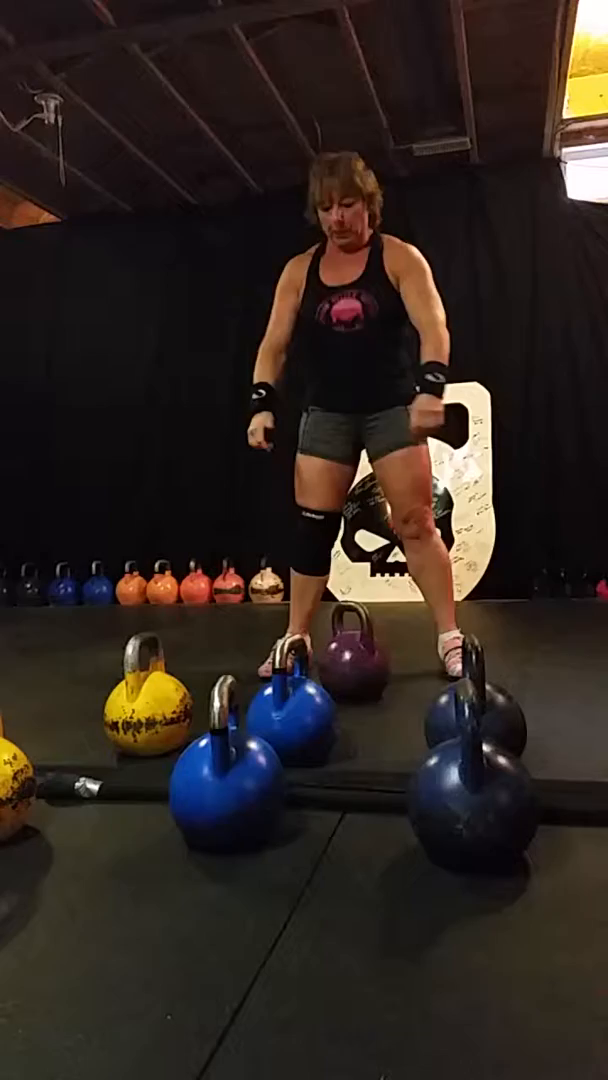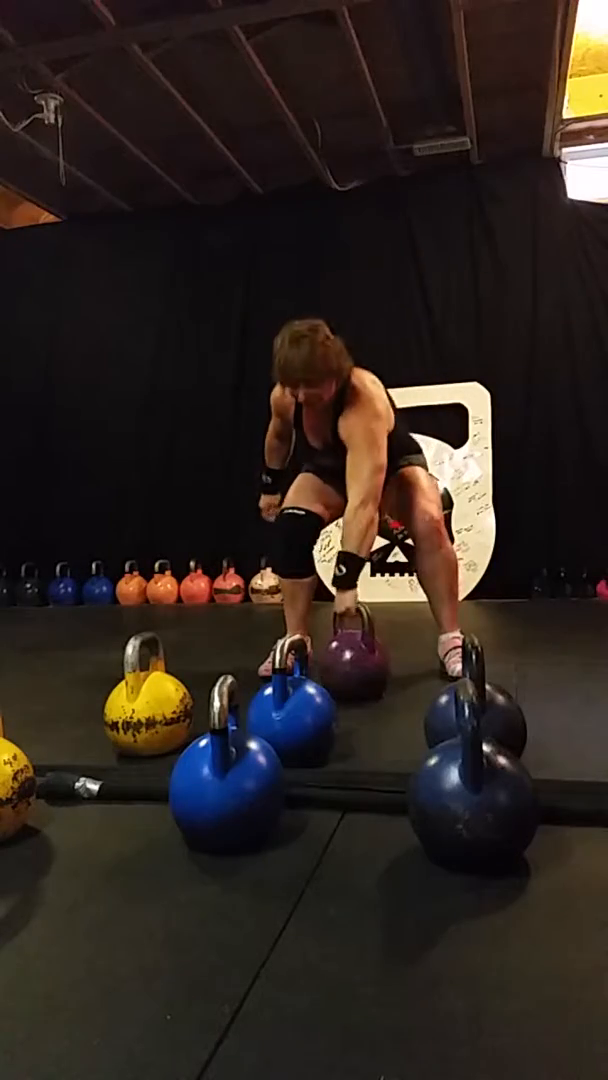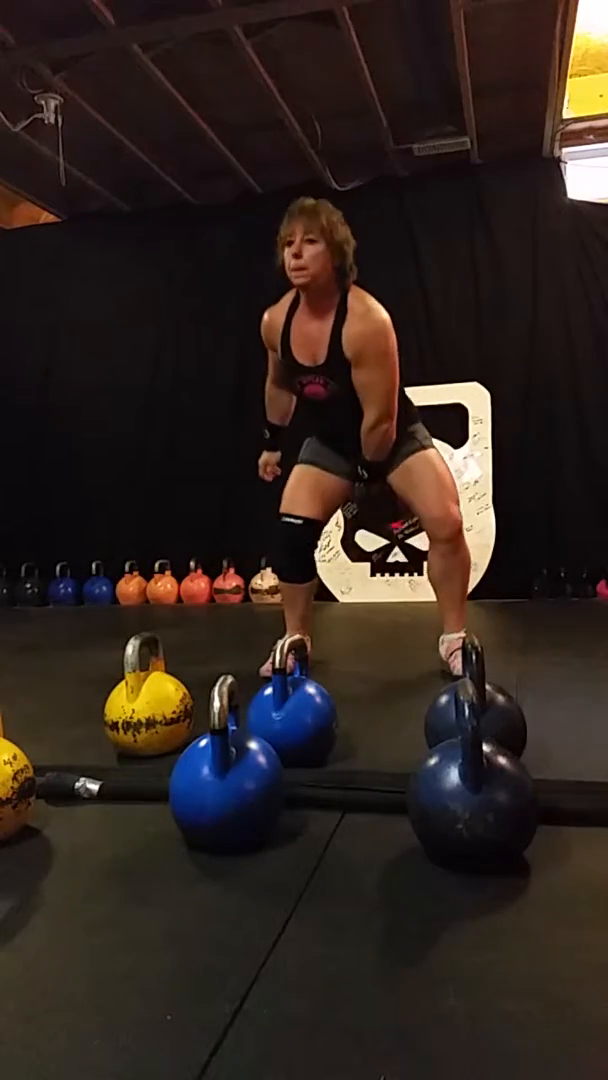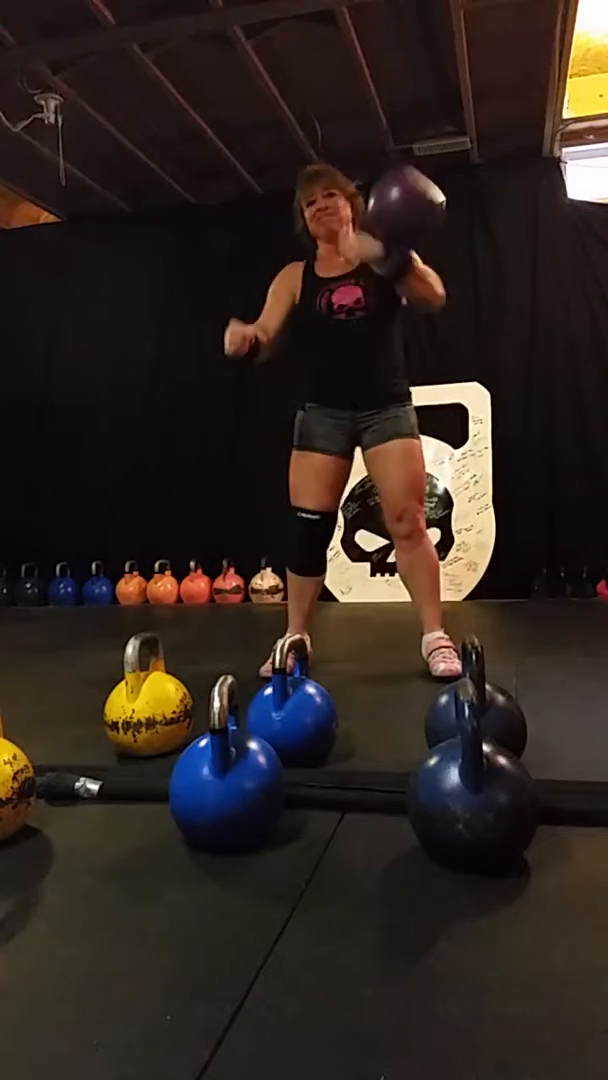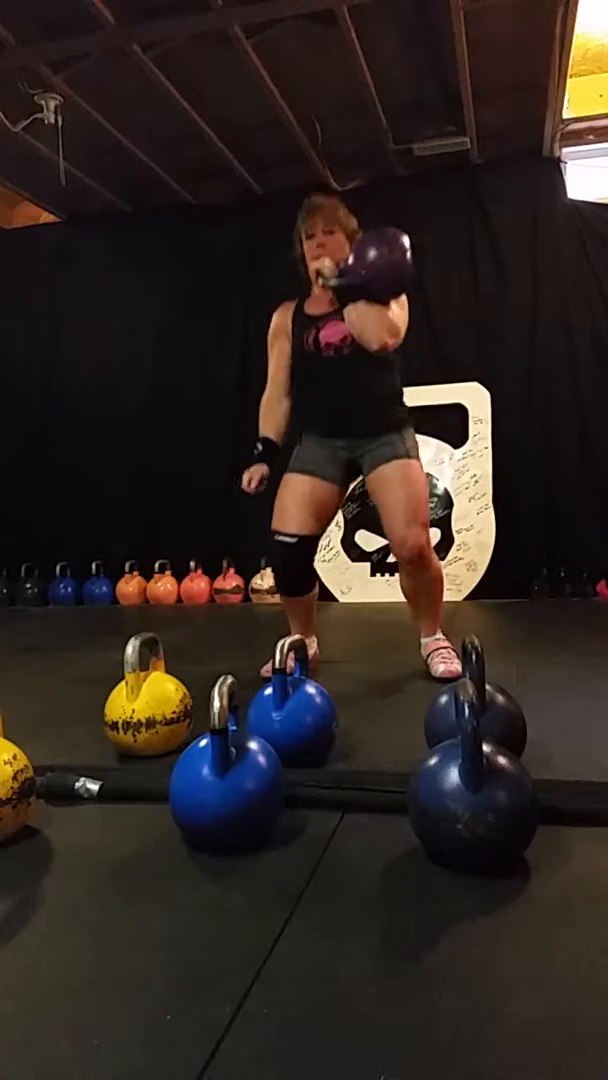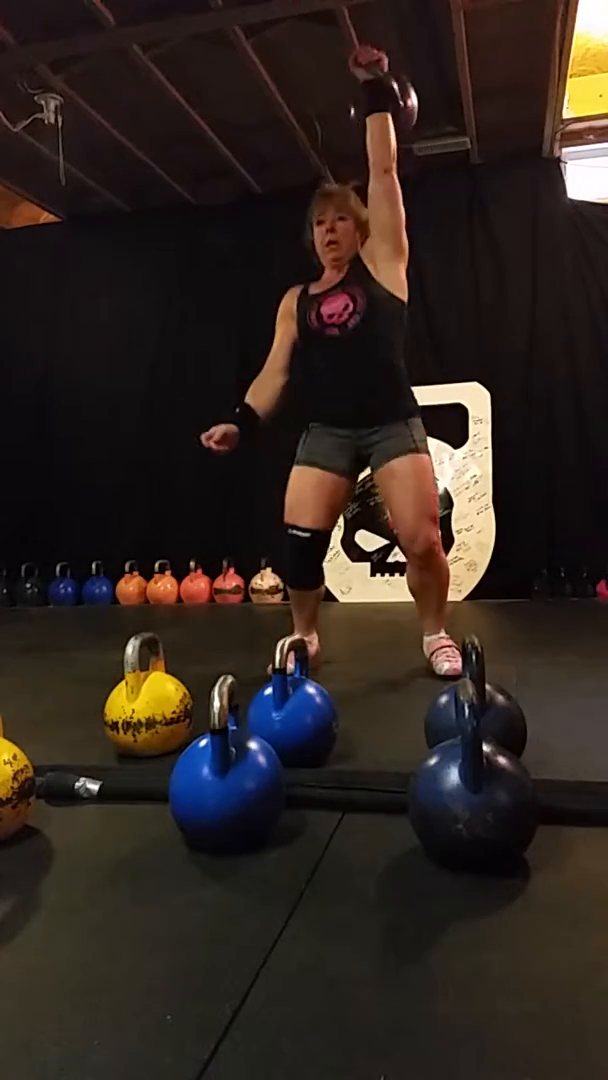
dt=0.7s
person 1, frame 1
left shoulder: (399, 258)
right shoulder: (299, 271)
left elbow: (432, 326)
right elbow: (273, 347)
left wrist: (431, 388)
right wrist: (261, 403)
left hip: (393, 408)
right hip: (327, 412)
left knee: (415, 522)
right knee: (312, 527)
left ankle: (451, 640)
right ankle: (296, 643)
person 1, frame 2
left shoulder: (365, 404)
right shoulder: (283, 398)
left elbow: (363, 504)
left wrist: (346, 581)
right wrist: (270, 486)
left hip: (392, 463)
right hip: (326, 470)
left knee: (428, 523)
right knee: (291, 526)
left ankle: (451, 641)
person 1, frame 3
left shoulder: (366, 322)
right shoulder: (275, 322)
left elbow: (381, 417)
left wrist: (371, 472)
right wrist: (271, 442)
left hip: (395, 436)
right hip: (327, 442)
left knee: (446, 522)
right knee: (291, 533)
left ankle: (453, 639)
person 1, frame 4
left shoulder: (380, 257)
right shoulder: (293, 277)
left elbow: (434, 297)
right elbow: (265, 333)
right wrist: (246, 336)
left hip: (388, 407)
right hip: (322, 413)
left knee: (407, 523)
right knee: (308, 527)
left ankle: (436, 638)
right ankle: (295, 640)
person 1, frame 5
right shoulder: (287, 318)
left elbow: (383, 337)
right elbow: (277, 393)
right wrist: (264, 454)
left hip: (385, 436)
right hip: (319, 442)
left knee: (412, 544)
right knee: (286, 546)
left ankle: (433, 638)
right ankle: (302, 641)
person 1, frame 6
left shoulder: (383, 265)
right shoulder: (296, 301)
left elbow: (384, 171)
right elbow: (275, 372)
left wrist: (378, 92)
right wrist: (241, 423)
left hip: (393, 427)
right hip: (327, 434)
left knee: (422, 542)
right knee: (299, 543)
left ankle: (436, 637)
right ankle: (304, 640)
